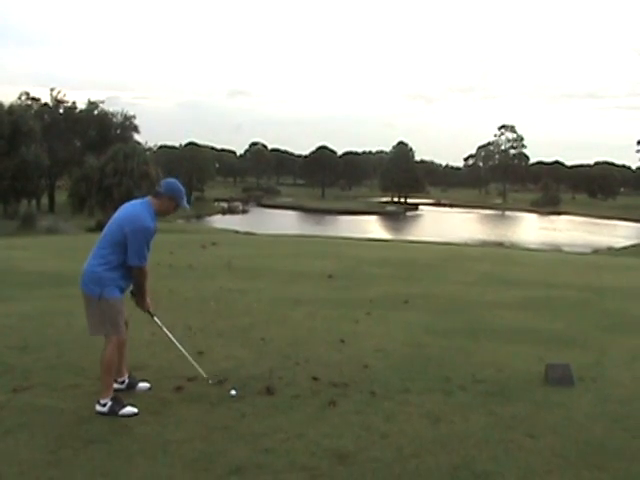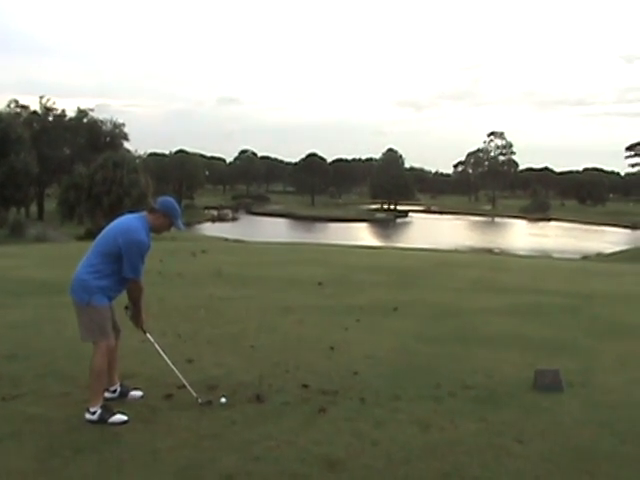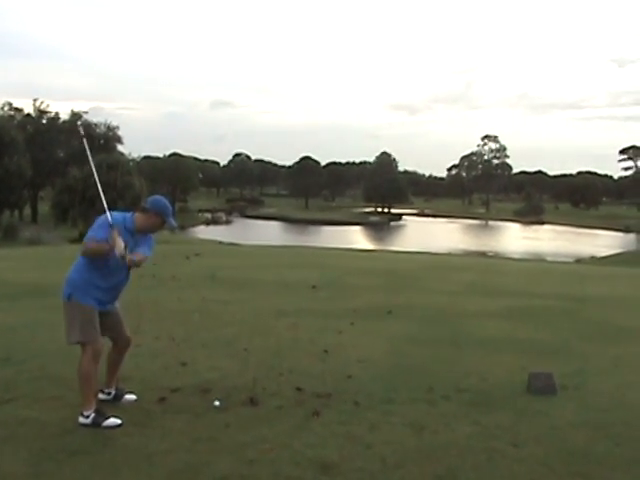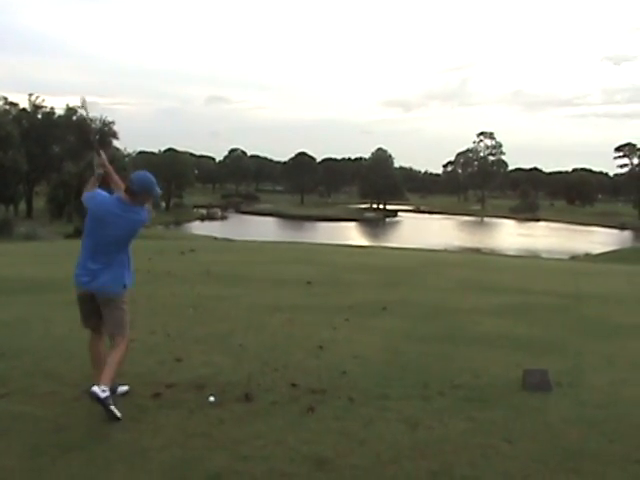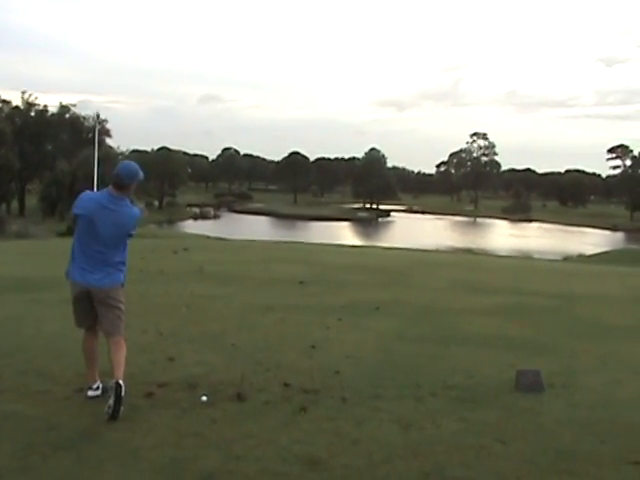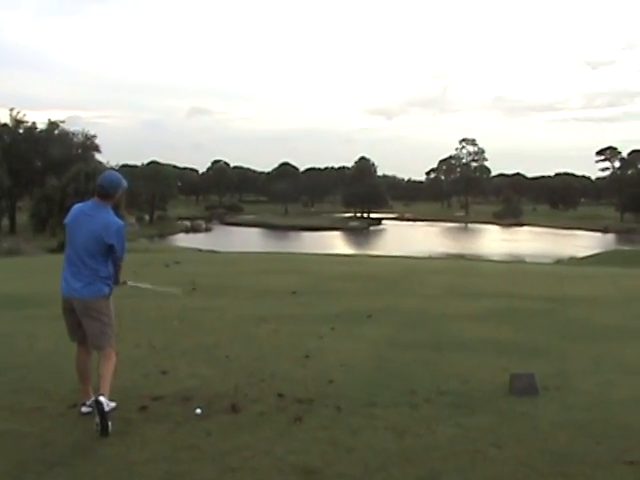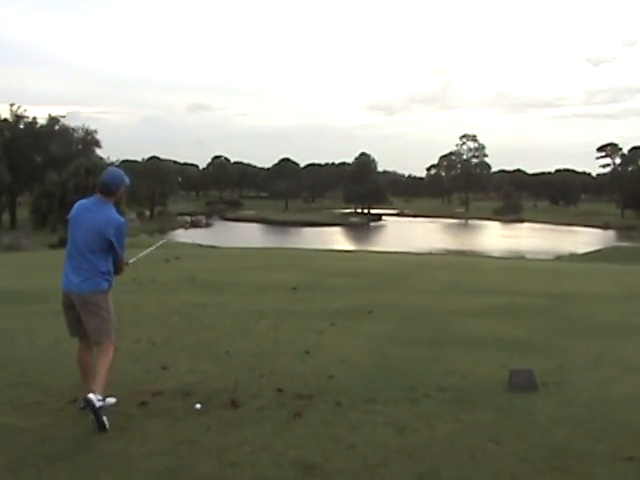
dt=0.7s
person 1, frame 1
left shoulder: (136, 206)
right shoulder: (143, 222)
right elbow: (138, 267)
left wrist: (139, 292)
right wrist: (143, 297)
left hip: (103, 278)
right hip: (102, 282)
left knee: (120, 330)
right knee: (115, 337)
left ankle: (121, 379)
right ankle: (105, 400)
person 1, frame 2
left shoulder: (132, 220)
right shoulder: (137, 237)
right elbow: (134, 281)
left wrist: (133, 307)
right wrist: (138, 312)
left hip: (95, 286)
right hip: (91, 290)
left knee: (113, 335)
right knee: (104, 344)
left ankle: (113, 387)
right ankle: (95, 408)
person 1, frame 3
left shoulder: (146, 239)
right shoulder: (111, 220)
left elbow: (139, 259)
right elbow: (86, 250)
left wrist: (124, 253)
right wrist: (111, 246)
left hip: (107, 298)
right hip: (82, 293)
left knee: (123, 340)
right knee: (92, 348)
left ankle: (109, 390)
right ankle: (88, 412)
person 1, frame 4
left shoulder: (97, 202)
right shoulder: (140, 216)
left elbow: (88, 191)
right elbow: (126, 195)
left wrist: (100, 169)
right wrist: (108, 168)
left hip: (84, 280)
right hip: (111, 285)
left knee: (97, 331)
right knee: (120, 339)
left ankle: (103, 381)
right ankle: (102, 386)
person 1, frame 5
left shoulder: (86, 200)
right shoulder: (133, 214)
left hip: (80, 278)
right hip: (109, 282)
left knee: (90, 330)
right knee: (115, 336)
left ankle: (93, 384)
right ankle: (118, 381)
person 1, frame 6
left shoulder: (75, 211)
right shoulder: (115, 225)
right elbow: (117, 264)
right wrist: (114, 281)
left hip: (69, 291)
right hip: (95, 294)
left knee: (83, 345)
right knee: (107, 350)
left ankle: (87, 399)
right ankle: (102, 397)
person 1, frame 7
left shoulder: (78, 207)
right shoulder: (116, 221)
right elbow: (118, 261)
right wrist: (117, 270)
left hip: (70, 286)
right hip: (94, 289)
left knee: (85, 341)
right knee: (105, 344)
left ankle: (91, 393)
right ankle: (95, 395)
